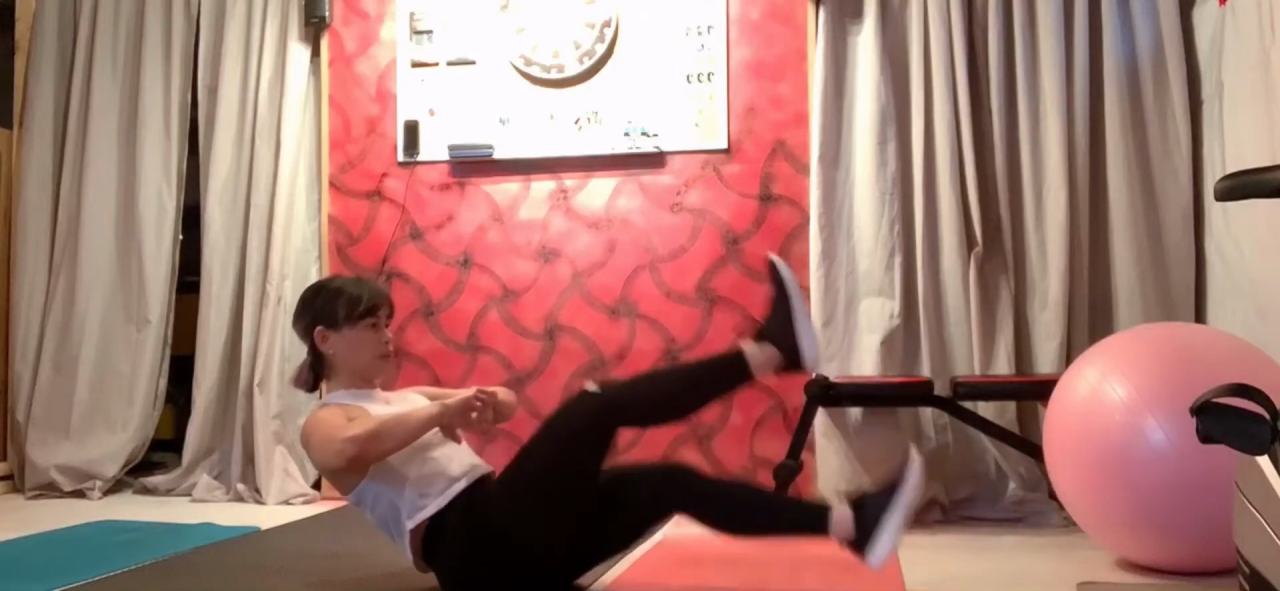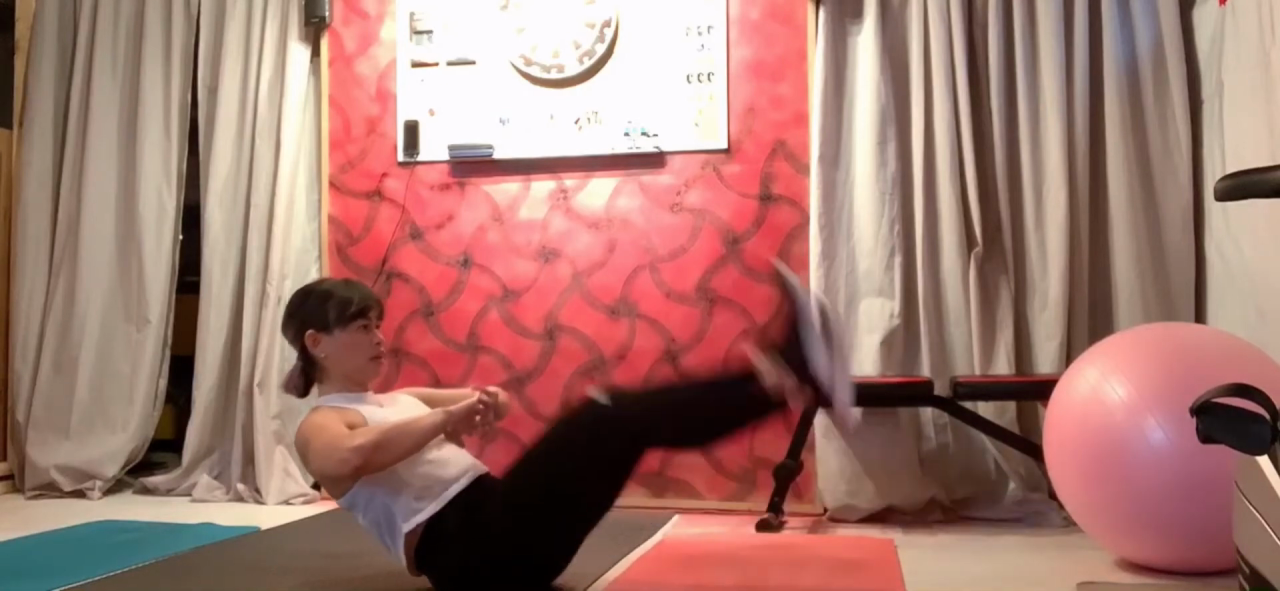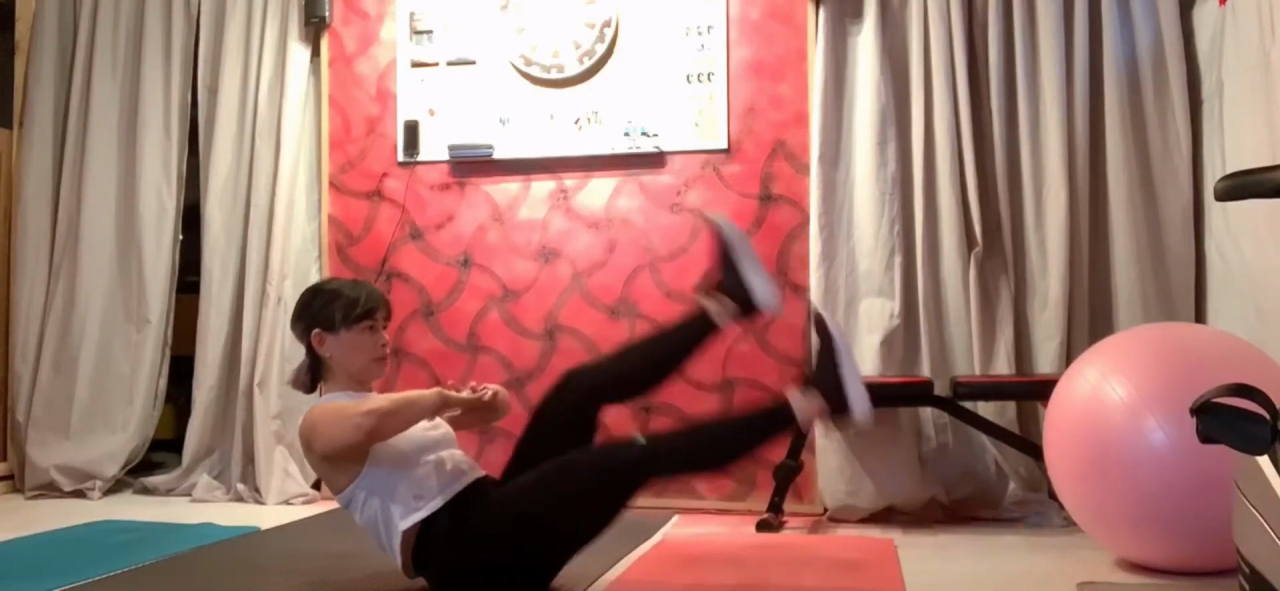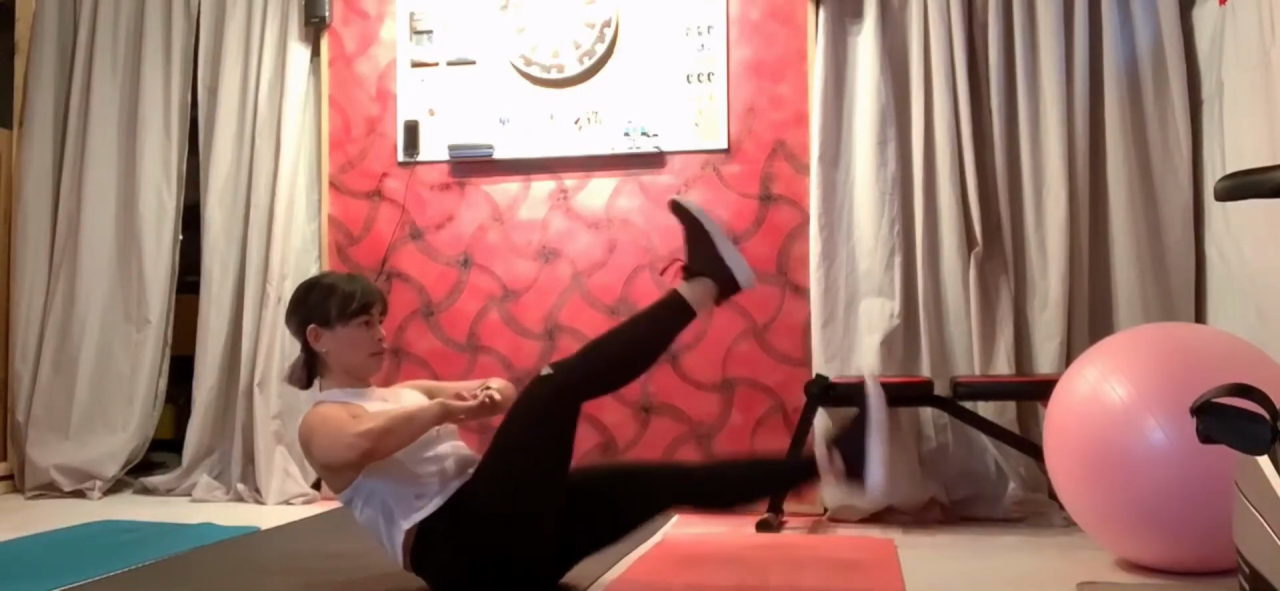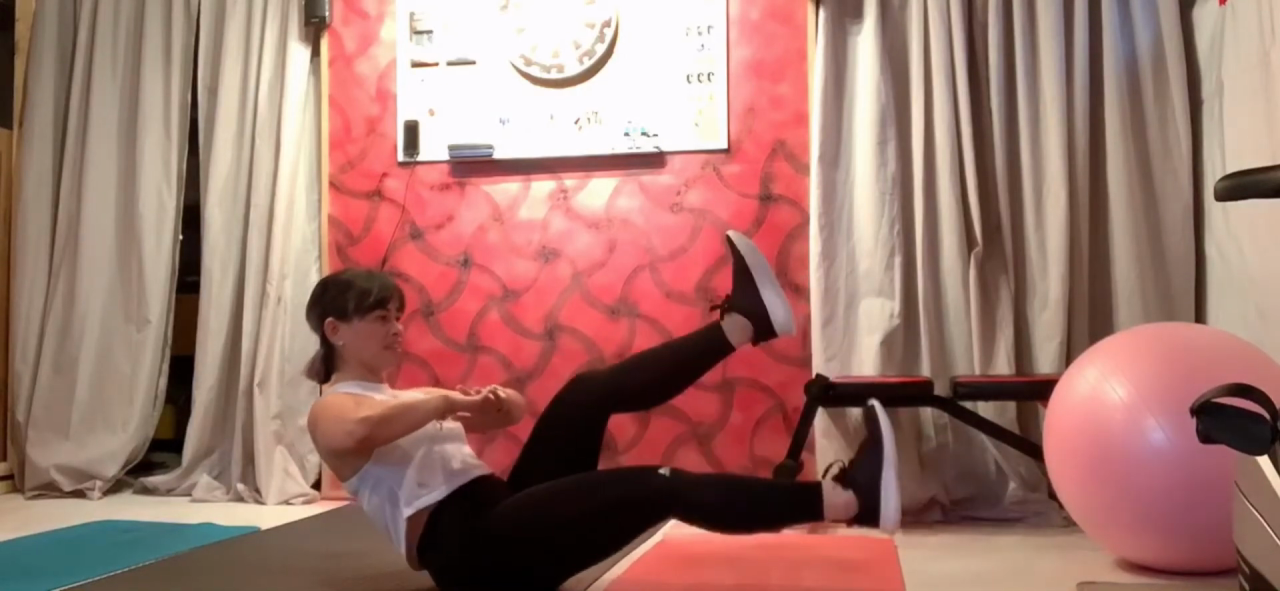
dt=1s
person 1, frame 1
left shoulder: (403, 398)
right shoulder: (326, 424)
left elbow: (506, 404)
right elbow: (345, 453)
left wrist: (481, 402)
right wrist: (441, 412)
left hip: (517, 536)
left knee: (670, 482)
right knee: (599, 403)
left ankle: (851, 525)
right ankle: (767, 352)
person 1, frame 2
left shoulder: (398, 399)
right shoulder: (322, 426)
left elbow: (490, 406)
right elbow: (349, 459)
left wrist: (481, 401)
right wrist: (444, 419)
left hip: (502, 531)
left knee: (628, 427)
right knee: (600, 417)
left ankle: (787, 378)
right ankle: (780, 377)
person 1, frame 3
left shoulder: (392, 406)
right shoulder: (323, 425)
left elbow: (500, 405)
right elbow: (365, 426)
left wrist: (482, 400)
right wrist: (440, 400)
left hip: (498, 518)
left knee: (579, 389)
right knee: (631, 456)
left ankle: (723, 306)
right ankle: (808, 404)
person 1, frame 4
left shoulder: (401, 393)
right shoulder: (323, 423)
left elbow: (506, 392)
right elbow: (357, 444)
left wrist: (485, 393)
right wrist: (443, 409)
left hip: (513, 536)
left knee: (666, 480)
right knee: (559, 382)
left ankle: (830, 464)
right ankle: (701, 288)
person 1, frame 5
left shoulder: (407, 400)
right shoulder: (332, 412)
left elbow: (515, 409)
right elbow: (357, 432)
left wrist: (489, 401)
right wrist: (442, 402)
left hip: (506, 519)
left knee: (587, 391)
right knee: (656, 487)
left ankle: (739, 323)
right ankle: (846, 499)
